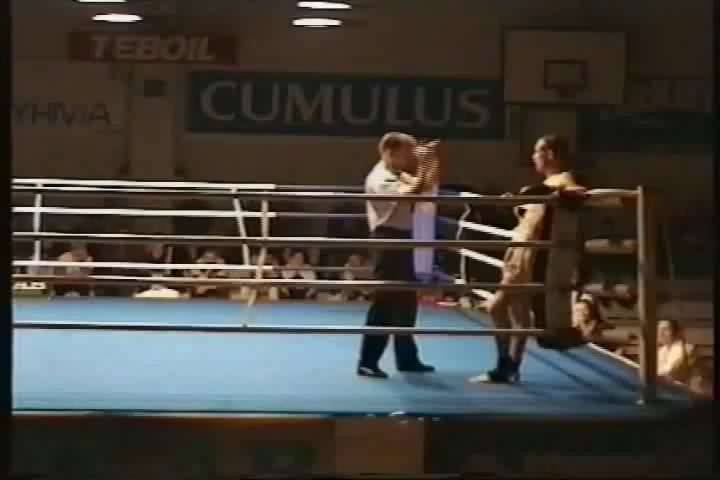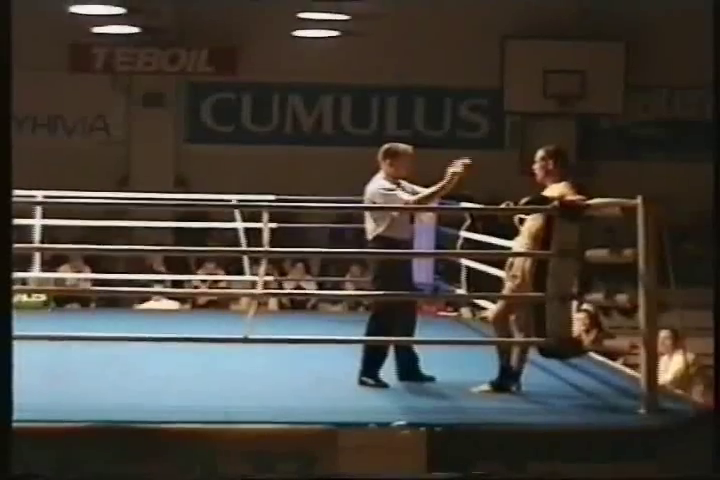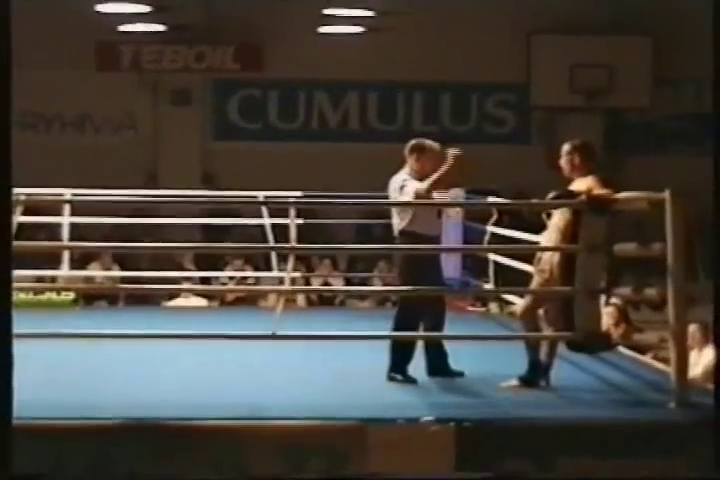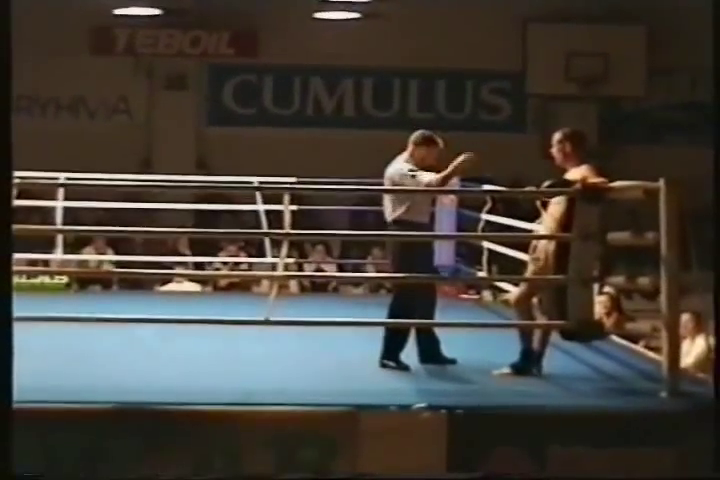
dt=0.4s
person 1, frame 1
left shoulder: (564, 180)
right shoulder: (548, 184)
left elbow: (581, 193)
right wrist: (518, 208)
left hip: (531, 254)
right hip: (521, 252)
left knee: (497, 306)
right knee: (519, 311)
left ankle: (506, 366)
right ankle: (508, 367)
person 1, frame 2
left shoulder: (564, 190)
right shoulder: (548, 193)
left elbow: (580, 201)
right wrist: (518, 217)
left hip: (533, 264)
right hip: (521, 262)
left knee: (498, 316)
right knee: (520, 321)
left ankle: (508, 376)
right ankle: (510, 377)
person 1, frame 3
left shoulder: (590, 184)
right shoulder: (574, 187)
left elbow: (608, 196)
right wrist: (546, 211)
left hip: (560, 258)
right hip: (550, 257)
left knee: (526, 310)
right knee: (552, 316)
left ankle: (537, 370)
right ankle: (539, 371)
person 1, frame 4
left shoulder: (584, 173)
right shoulder: (569, 177)
left elbow: (602, 184)
right wrist: (542, 199)
left hip: (555, 247)
right hip: (546, 245)
left knee: (520, 299)
right knee: (545, 304)
left ankle: (530, 358)
right ankle: (531, 358)
person 2, frame 1
left shoulder: (400, 175)
right shoulder: (379, 178)
left elbow: (426, 186)
right elbow: (409, 194)
left wrist: (430, 163)
right wrist: (424, 165)
left hip: (401, 240)
right hip: (388, 240)
left knee: (406, 301)
right knee: (385, 302)
left ankle: (407, 357)
right ankle: (367, 362)
person 2, frame 2
left shoulder: (400, 186)
right shoulder: (378, 188)
left elbow: (426, 195)
right elbow: (415, 202)
left wrist: (451, 178)
right wrist: (449, 181)
left hip: (400, 250)
right hip: (385, 250)
left knee: (405, 310)
right knee: (384, 312)
left ankle: (408, 368)
right ankle: (368, 372)
person 2, frame 3
left shoulder: (421, 182)
right shoulder: (401, 182)
right elbow: (423, 192)
right wrist: (447, 167)
left hip: (429, 245)
right hip: (413, 246)
left knee: (434, 306)
right knee: (410, 308)
left ankle: (437, 363)
right ankle: (397, 368)
person 2, frame 4
left shoulder: (414, 170)
right shoulder: (400, 170)
left elbow: (434, 183)
right elbow: (435, 182)
left wrist: (451, 171)
right wrist: (457, 165)
left hip: (418, 234)
right hip: (406, 235)
left knee: (425, 293)
right knee: (406, 294)
left ankle: (429, 350)
right ankle: (389, 355)
